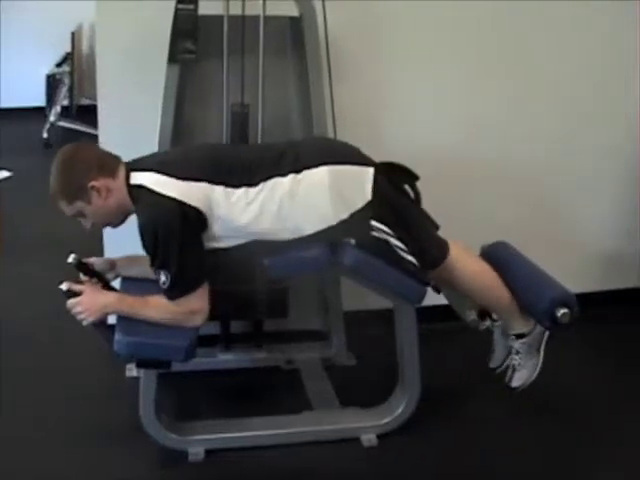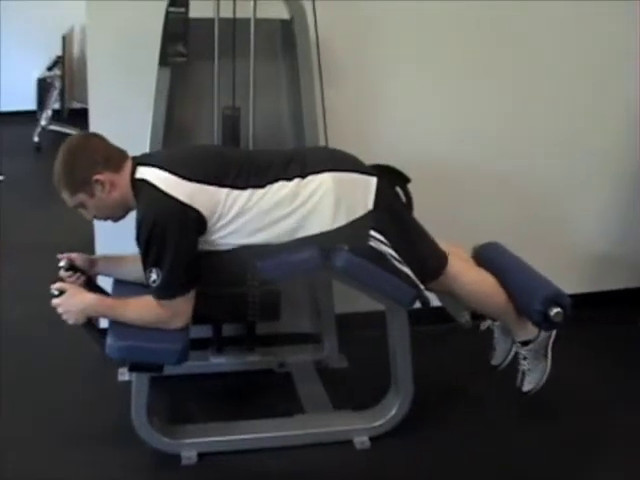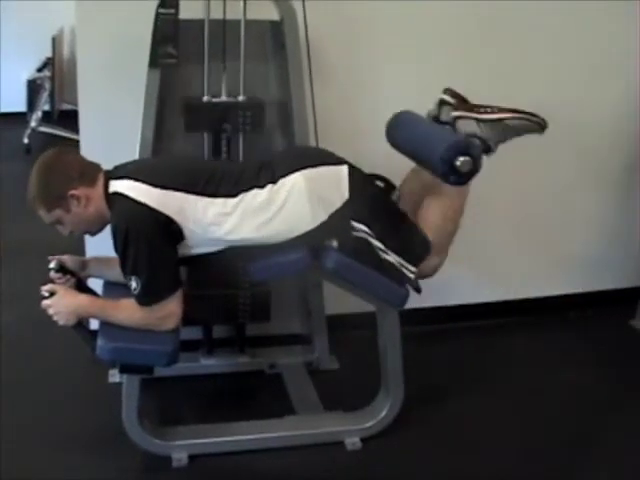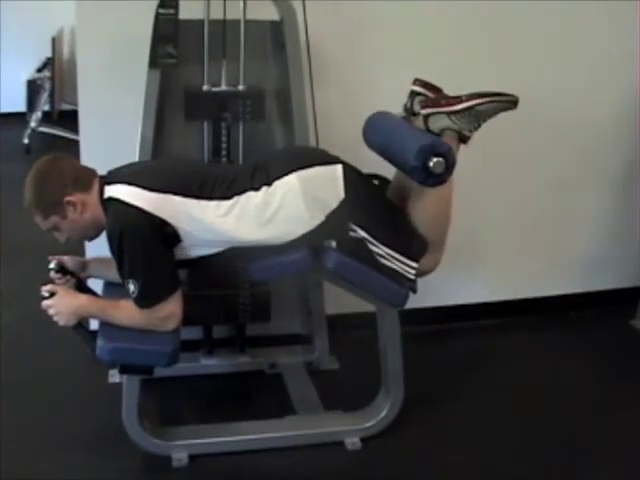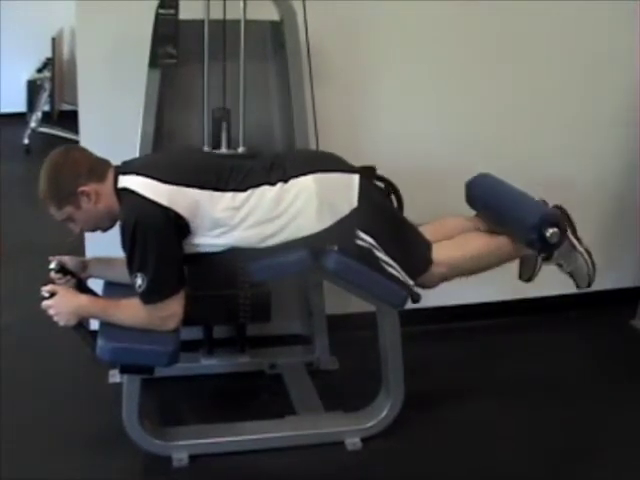
dt=1s
person 1, frame 1
left shoulder: (157, 208)
right shoulder: (147, 177)
left elbow: (190, 310)
right elbow: (180, 266)
left wrist: (109, 302)
right wrist: (116, 265)
left hip: (338, 194)
right hip: (326, 171)
left knee: (439, 261)
right knee: (431, 256)
left ankle: (523, 329)
right ankle: (501, 318)
person 1, frame 2
left shoulder: (160, 205)
right shoulder: (149, 174)
left elbow: (173, 312)
right elbow: (167, 270)
left wrist: (93, 305)
right wrist: (97, 264)
left hip: (342, 203)
right hip: (329, 181)
left knee: (436, 271)
right knee: (429, 260)
left ankle: (527, 330)
right ankle: (504, 315)
person 1, frame 3
left shoulder: (132, 214)
right shoulder: (125, 184)
left elbow: (162, 313)
right elbow: (154, 266)
left wrist: (84, 305)
right wrist: (88, 265)
left hip: (322, 202)
right hip: (308, 176)
left knee: (424, 258)
right knee: (403, 224)
left ankle: (467, 140)
right ankle: (451, 131)
person 1, frame 4
left shoulder: (126, 218)
right shoulder: (120, 186)
left elbow: (163, 314)
right elbow: (152, 267)
left wrist: (83, 305)
right wrist: (87, 267)
left hip: (319, 203)
right hip: (302, 177)
left knee: (423, 256)
right knee: (397, 226)
left ankle: (443, 132)
right ankle: (426, 125)
person 1, frame 5
left shoulder: (141, 211)
right shoulder: (134, 178)
left elbow: (164, 313)
right elbow: (157, 271)
left wrist: (85, 306)
right wrist: (90, 267)
left hip: (330, 207)
right hip: (318, 183)
left knee: (429, 269)
right knee: (418, 248)
